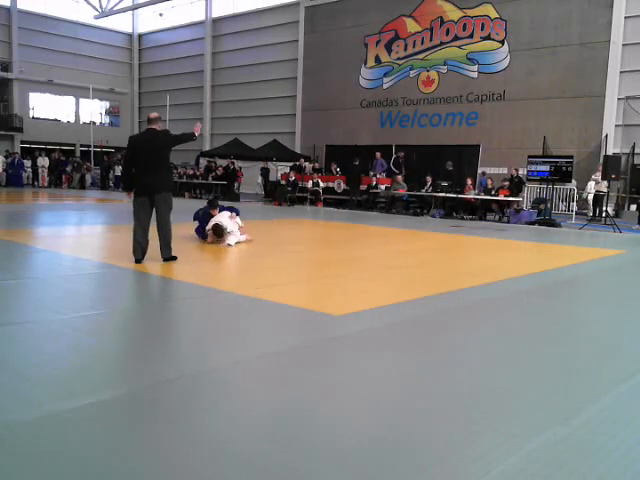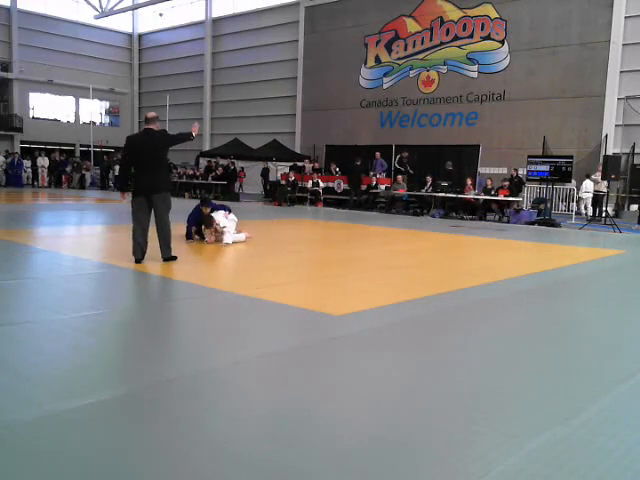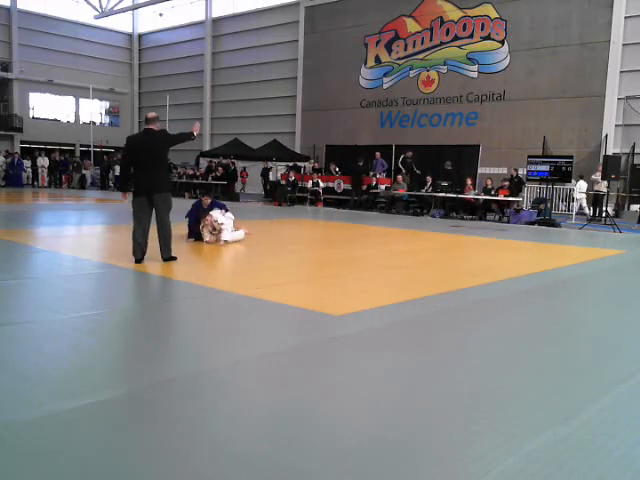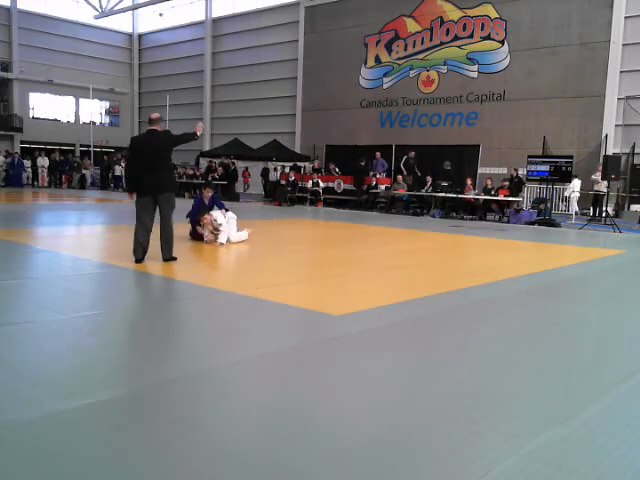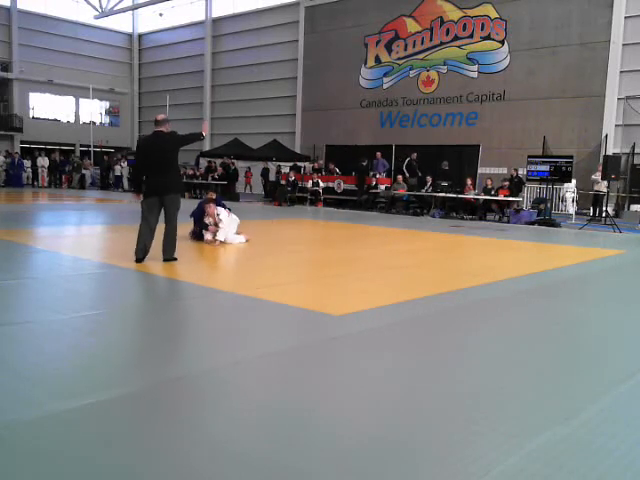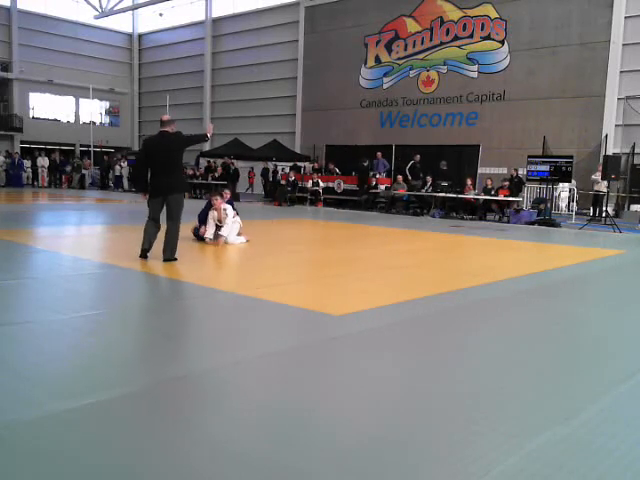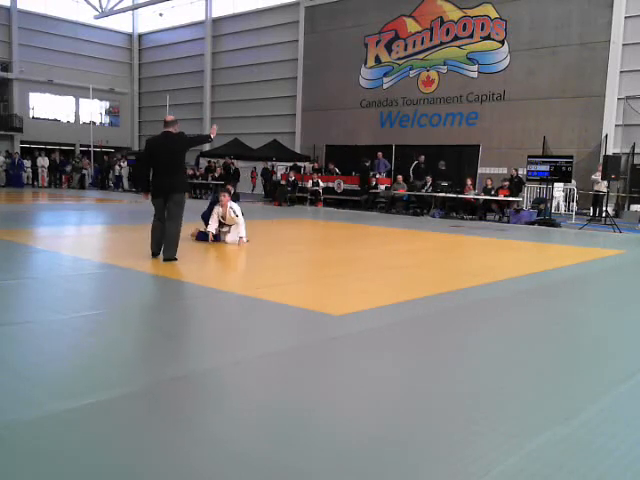
dt=0.2s
person 1, frame 1
left shoulder: (134, 140)
right shoulder: (164, 137)
left elbow: (127, 165)
right elbow: (181, 138)
left wrist: (128, 187)
right wrist: (195, 134)
left hip: (142, 187)
right hip: (162, 186)
left knee: (141, 222)
right knee: (164, 220)
left ankle: (138, 255)
right ankle: (167, 254)
person 1, frame 2
left shoulder: (131, 140)
right shoulder: (162, 137)
left elbow: (125, 165)
right elbow: (178, 138)
left wrist: (124, 187)
right wrist: (192, 134)
left hip: (140, 187)
right hip: (160, 187)
left knee: (140, 222)
right knee: (163, 220)
left ankle: (138, 255)
right ankle: (167, 254)
person 1, frame 3
left shoulder: (132, 140)
right shoulder: (162, 137)
left elbow: (125, 165)
right elbow: (179, 137)
left wrist: (124, 187)
right wrist: (193, 133)
left hip: (141, 187)
right hip: (160, 186)
left knee: (141, 222)
right knee: (163, 220)
left ankle: (138, 255)
right ankle: (166, 254)
person 1, frame 4
left shoulder: (136, 141)
right shoulder: (166, 137)
left elbow: (130, 166)
right elbow: (182, 138)
left wrist: (131, 188)
right wrist: (197, 133)
left hip: (145, 187)
right hip: (165, 186)
left knee: (143, 221)
right knee: (166, 221)
left ankle: (139, 255)
right ankle: (167, 254)
person 1, frame 5
left shoulder: (143, 142)
right shoulder: (173, 139)
left elbow: (138, 167)
right elbow: (189, 138)
left wrist: (138, 189)
right wrist: (203, 133)
left hip: (151, 188)
right hip: (171, 187)
left knee: (148, 221)
right knee: (171, 221)
left ankle: (140, 254)
right ankle: (168, 254)
person 1, frame 6
left shoulder: (148, 142)
right shoulder: (178, 139)
left elbow: (141, 167)
right elbow: (194, 139)
left wrist: (144, 188)
right wrist: (207, 135)
left hip: (156, 187)
right hip: (175, 187)
left knee: (153, 219)
right knee: (173, 221)
left ankle: (145, 247)
right ankle: (169, 254)
person 1, frame 7
left shoulder: (151, 142)
right shoulder: (181, 139)
left elbow: (145, 167)
right elbow: (196, 140)
left wrist: (146, 188)
right wrist: (211, 135)
left hip: (158, 187)
right hip: (176, 187)
left knee: (159, 218)
right knee: (174, 221)
left ankle: (155, 250)
right ankle: (169, 254)
